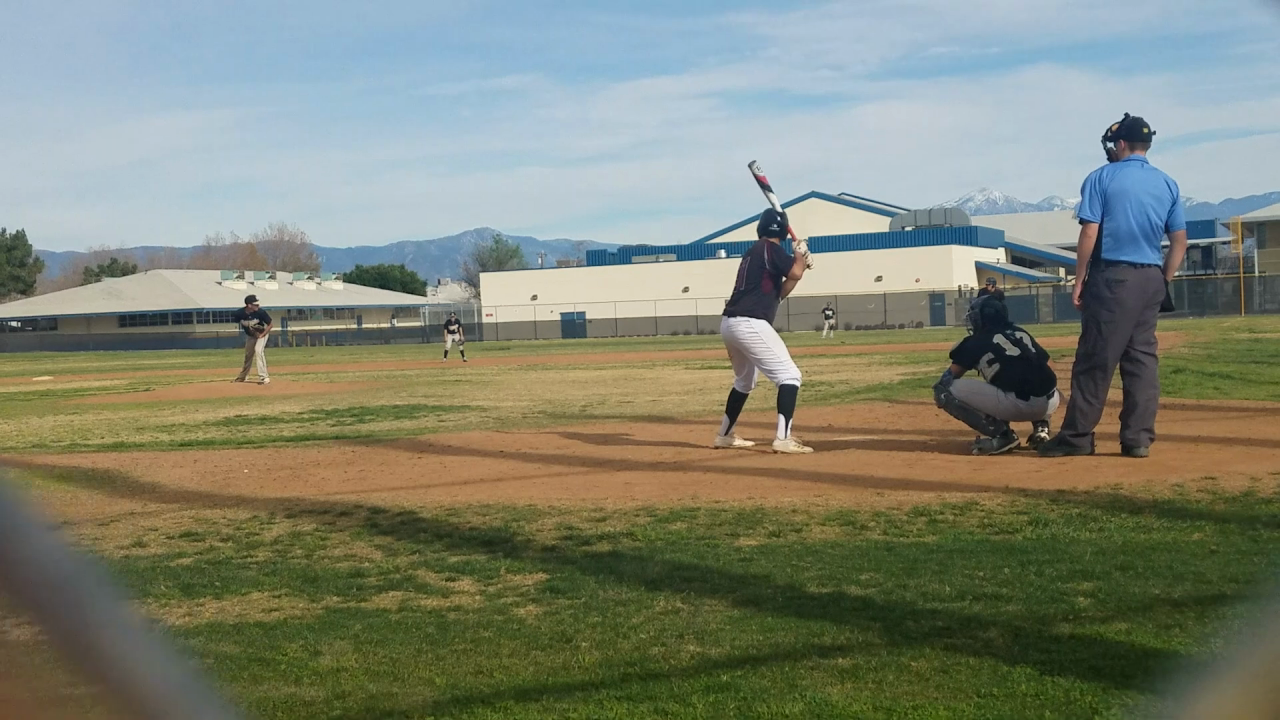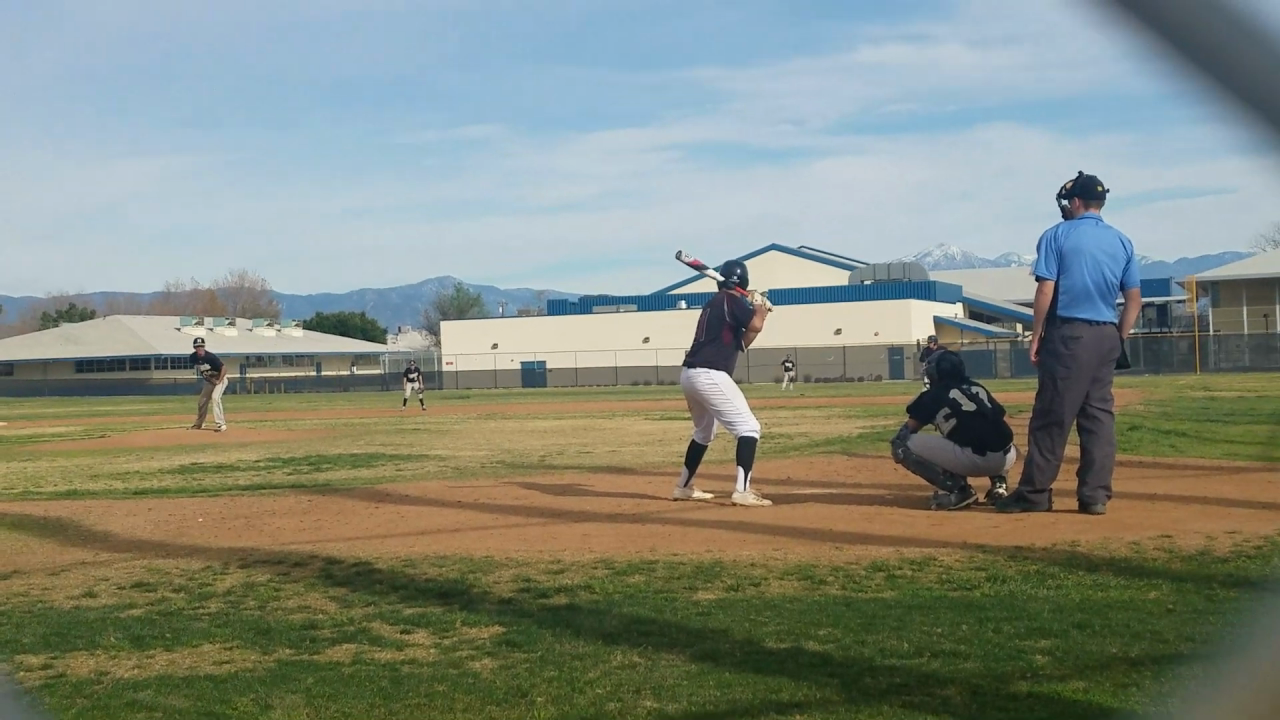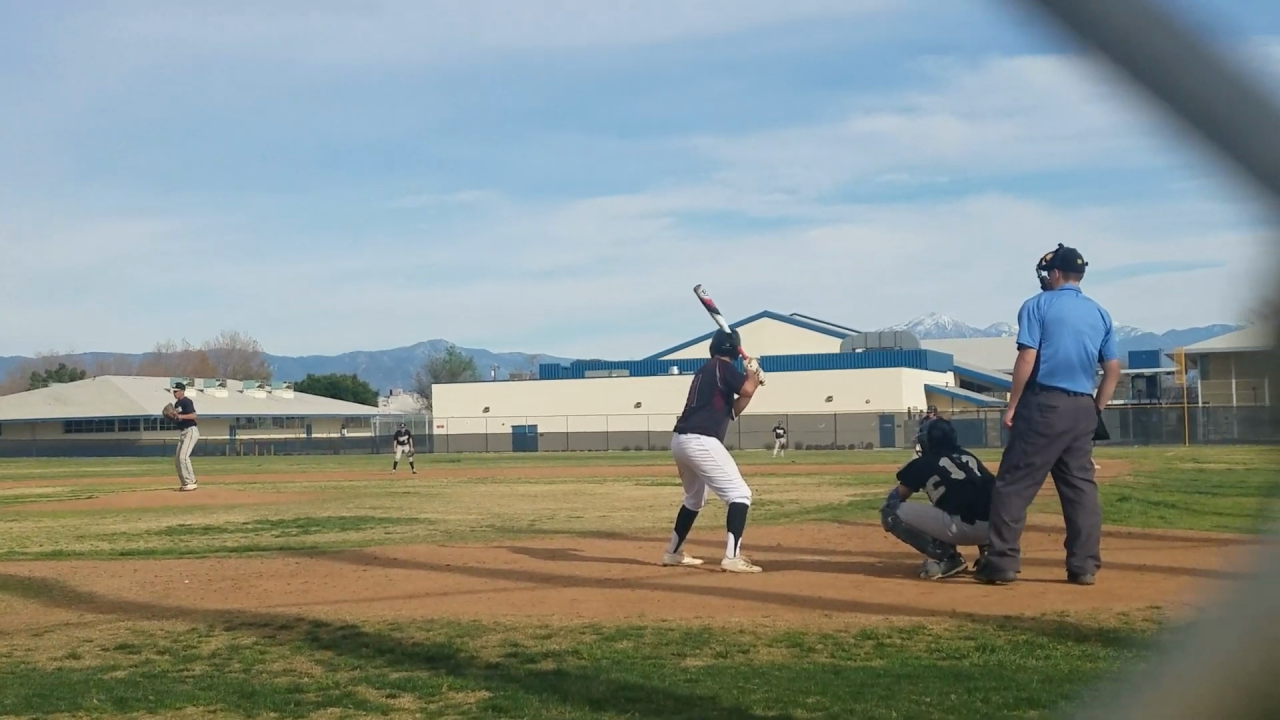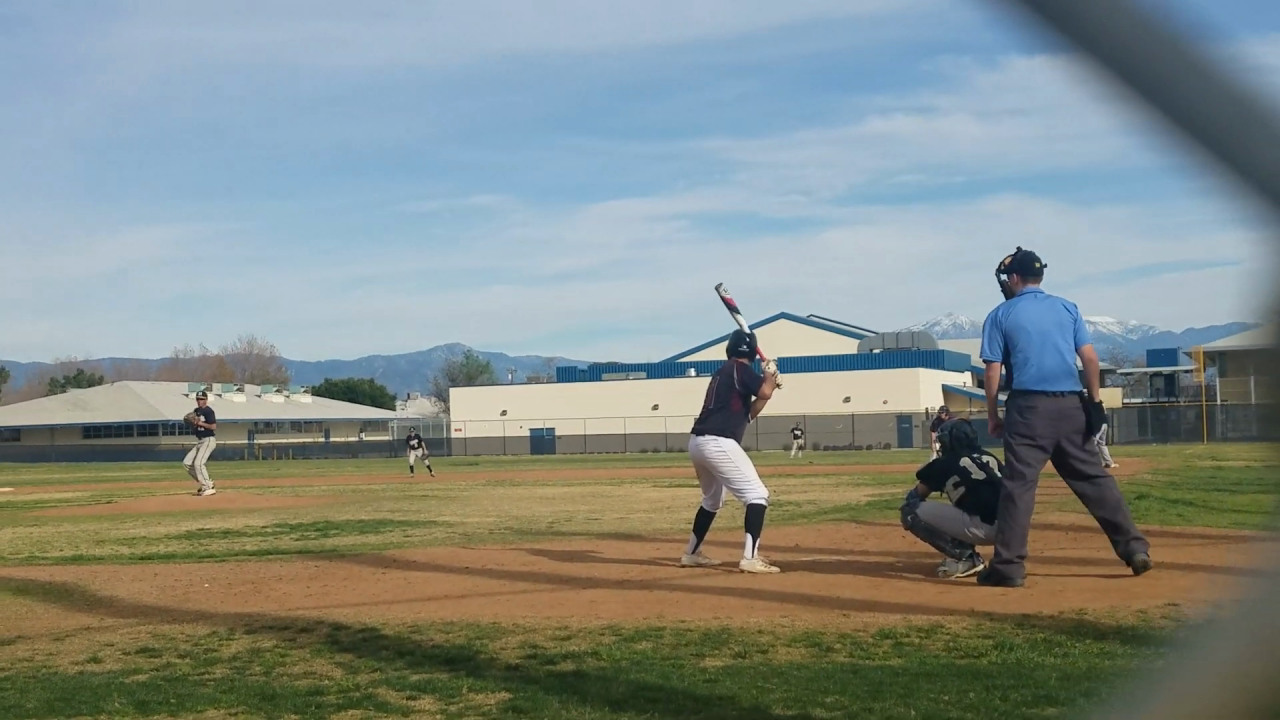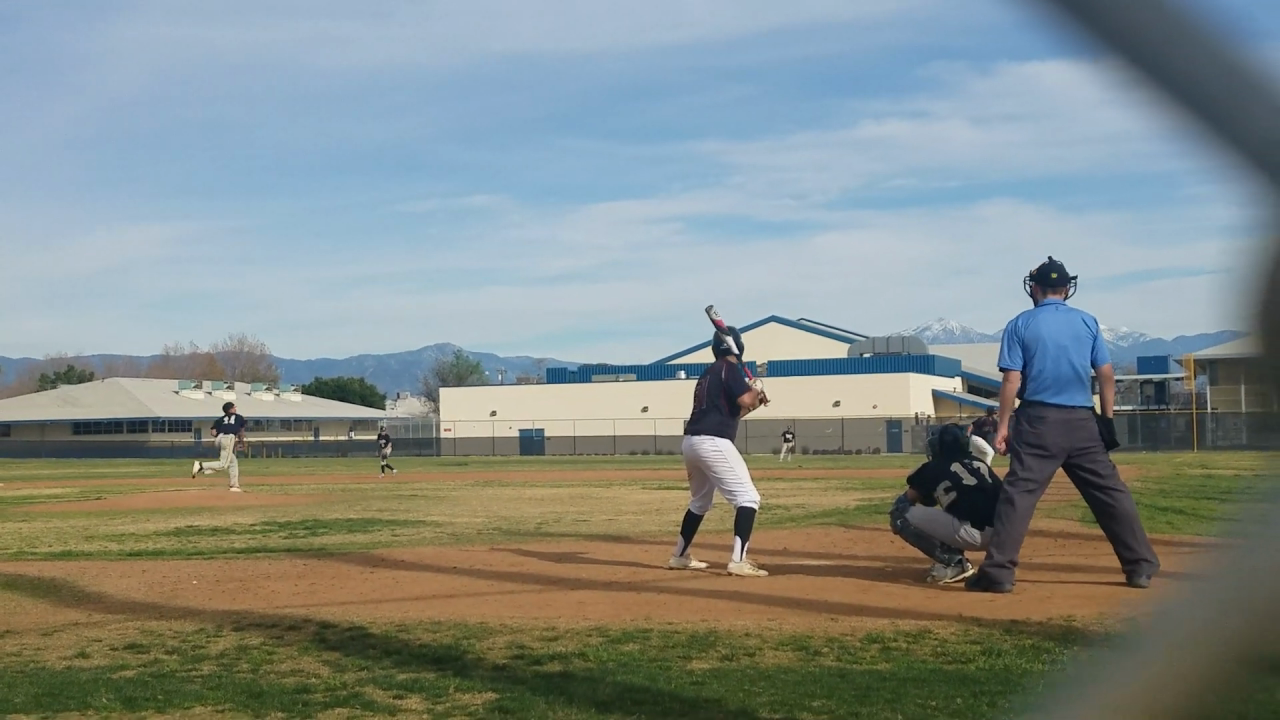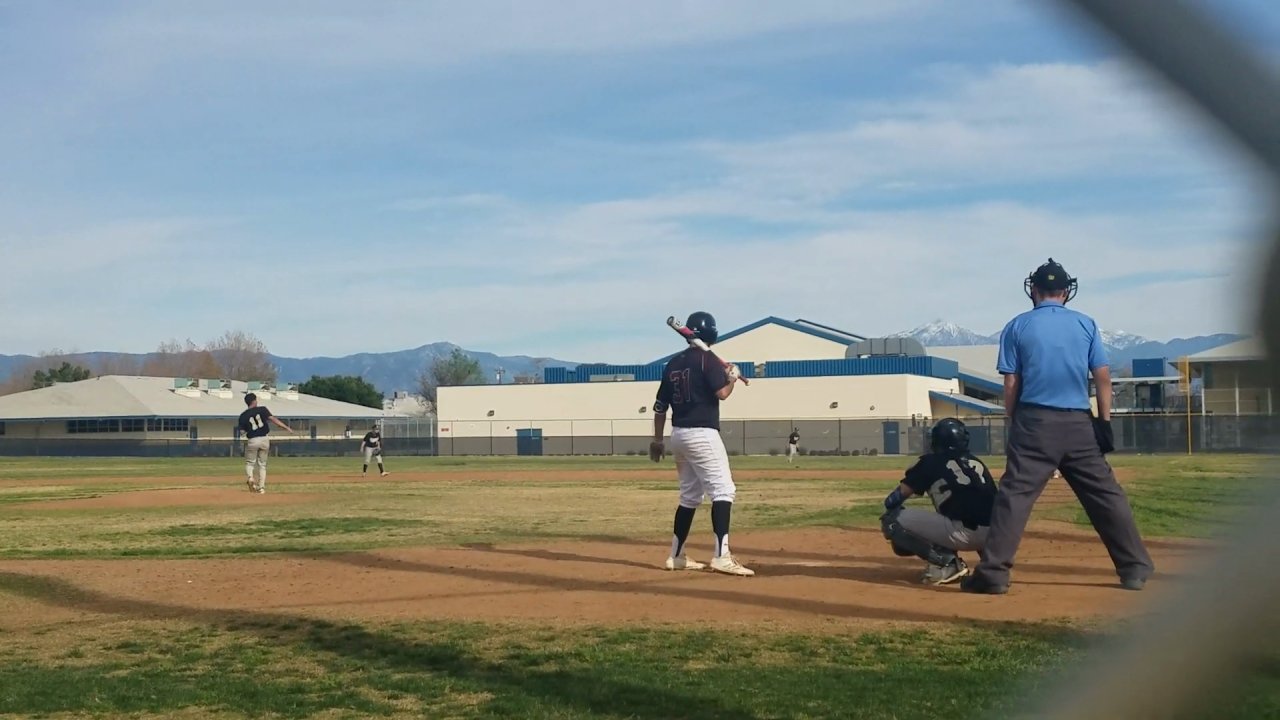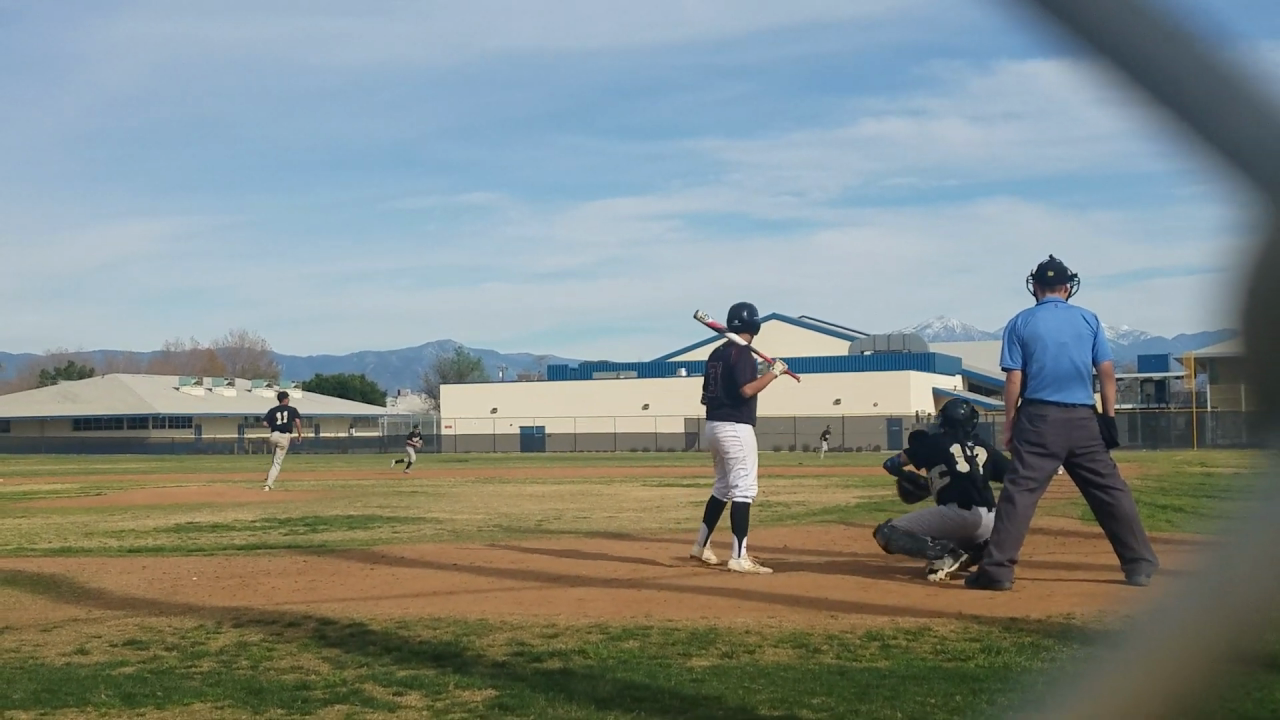
dt=0.7s
person 1, frame 1
left shoulder: (1102, 177)
right shoulder: (1168, 184)
left elbow: (1090, 234)
right elbow: (1179, 241)
left wrist: (1079, 280)
right wrist: (1164, 282)
left hip: (1112, 277)
right hip: (1151, 279)
left knee: (1096, 358)
right knee: (1143, 358)
left ankle: (1078, 437)
right ankle: (1138, 438)
person 1, frame 2
left shoulder: (1057, 235)
right shoulder: (1122, 242)
left elbow: (1046, 291)
right elbow: (1134, 298)
left wrist: (1036, 336)
right wrist: (1119, 339)
left hip: (1068, 334)
right hip: (1107, 336)
left knee: (1052, 415)
right knee: (1099, 415)
left ankle: (1035, 493)
right ankle: (1096, 494)
person 1, frame 3
left shoulder: (1038, 305)
right shoulder: (1100, 313)
left elbow: (1027, 360)
right elbow: (1113, 370)
left wrist: (1013, 404)
right wrist: (1095, 410)
left hip: (1044, 404)
right hip: (1082, 407)
left knee: (1015, 482)
right knee: (1081, 486)
left ankle: (1002, 560)
right ankle: (1084, 564)
person 1, frame 4
left shoulder: (1000, 315)
right shoulder: (1067, 308)
left elbow: (993, 372)
right elbow: (1089, 358)
left wrist: (993, 415)
right wrist: (1094, 401)
left hip: (1028, 409)
right hip: (1071, 405)
left knee: (1018, 486)
right knee: (1094, 479)
left ankle: (1007, 566)
right ankle: (1133, 547)
person 1, frame 5
left shoulder: (1020, 324)
right shoulder: (1088, 322)
left elbow: (1013, 381)
right elbow: (1106, 374)
left wrist: (1003, 426)
right wrist: (1107, 419)
left hip: (1038, 420)
right hip: (1082, 420)
left knee: (1019, 493)
right knee: (1110, 492)
left ankle: (998, 572)
right ankle: (1141, 567)
person 1, frame 6
left shoulder: (1017, 326)
right shoulder: (1086, 324)
left elbow: (1011, 385)
right elbow: (1103, 376)
left wrist: (1014, 427)
right wrist: (1104, 422)
left hip: (1034, 422)
right hip: (1079, 422)
left knee: (1015, 495)
right knee: (1105, 495)
left ankle: (992, 573)
right ankle: (1135, 569)
person 1, frame 7
left shoulder: (1020, 323)
right shoulder: (1089, 319)
left elbow: (1014, 380)
right elbow: (1106, 371)
left wrist: (1009, 425)
right wrist: (1109, 417)
left hip: (1038, 418)
right hip: (1083, 419)
left knee: (1020, 492)
right knee: (1111, 491)
left ankle: (997, 570)
right ankle: (1140, 565)
person 2, frame 1
left shoulder: (753, 252)
right shoulder: (770, 249)
left elbow: (778, 293)
right elbow: (795, 274)
left wrist: (801, 265)
right wrist: (800, 254)
left hip: (731, 324)
right hip: (750, 324)
left knee: (745, 380)
right knee: (789, 375)
left ankle: (725, 435)
right ankle: (783, 438)
person 2, frame 2
left shoulder: (713, 304)
right shoulder: (730, 300)
left elbow: (741, 343)
right elbow: (756, 326)
left wrist: (759, 312)
right wrist: (758, 307)
left hip: (690, 375)
right hip: (709, 375)
left knee: (704, 432)
right knee: (749, 427)
left ankle: (684, 487)
right ankle: (742, 491)
person 2, frame 3
left shoulder: (705, 370)
right shoulder: (722, 367)
left elbow: (732, 411)
right elbow: (746, 389)
left wrist: (754, 383)
right wrist: (752, 373)
left hip: (682, 440)
right hip: (700, 441)
left knee: (694, 498)
right knee: (739, 493)
left ankle: (673, 553)
right ankle: (732, 557)
person 2, frame 4
left shoulder: (723, 372)
right shoulder: (739, 369)
left elbow: (749, 413)
right elbow: (764, 392)
left wrist: (769, 384)
right wrist: (770, 376)
left hip: (698, 443)
right hip: (718, 443)
left knee: (712, 499)
right knee: (757, 495)
left ankle: (692, 554)
right ankle: (750, 558)
person 2, frame 5
left shoulder: (708, 373)
right shoulder: (730, 368)
right elbow: (744, 400)
left wrist: (755, 403)
right wrist: (756, 390)
left hip: (691, 443)
right hip: (713, 443)
left knee: (700, 502)
right knee: (748, 498)
left ankle: (680, 556)
right ankle: (738, 560)
person 2, frame 6
left shoulder: (673, 363)
right shoulder: (706, 359)
left elbow: (660, 405)
right elbow: (721, 393)
left wrist: (657, 439)
right wrist: (733, 376)
left hip: (678, 434)
right hip: (702, 434)
left knee: (689, 496)
right knee: (723, 490)
left ankle: (676, 556)
right ankle: (722, 555)
person 2, frame 7
left shoulder: (716, 353)
right shoulder: (741, 352)
left elbow: (706, 396)
right elbow: (747, 390)
right wrist: (774, 372)
left hip: (714, 426)
right hip: (735, 428)
left knee: (722, 488)
right knee: (744, 490)
left ankle: (701, 545)
right ankle: (739, 557)
person 3, frame 1
left shoulder: (975, 341)
right shoulder: (1021, 333)
left elbow: (951, 376)
right elbow: (1048, 368)
left hip: (1015, 404)
left knee: (944, 390)
left ankle: (999, 433)
right ankle: (1041, 426)
person 3, frame 2
left shoulder: (932, 395)
right shoulder: (978, 388)
left elbow: (907, 432)
right elbow: (1002, 425)
left hip: (972, 460)
right hip: (1006, 458)
left knee: (901, 445)
left ankle: (957, 489)
right ankle: (998, 482)
person 3, frame 3
left shoulder: (923, 463)
right shoulder: (969, 457)
left elbow: (896, 498)
right elbow: (991, 489)
left hip: (961, 528)
left knee: (890, 512)
left ankle: (946, 557)
right ankle: (987, 551)
person 3, frame 4
left shoulder: (944, 463)
right shoulder: (989, 458)
left elbow: (914, 497)
left hip: (983, 528)
left knee: (909, 511)
left ankle: (964, 557)
right ankle: (976, 552)
person 3, frame 5
left shoulder: (934, 468)
right shoulder: (980, 464)
left elbow: (902, 503)
left hip: (972, 534)
left knee: (899, 515)
left ankle: (952, 562)
person 3, frame 6
left shoulder: (930, 462)
right shoulder: (976, 462)
left elbow: (892, 501)
left hip: (964, 533)
left knee: (891, 520)
left ankle: (946, 562)
person 3, frame 7
left shoulder: (933, 442)
right shoulder: (984, 447)
left elbow: (891, 465)
left wrist: (909, 477)
left hip: (955, 513)
right hip: (987, 521)
left knee: (885, 533)
left ankle: (942, 553)
